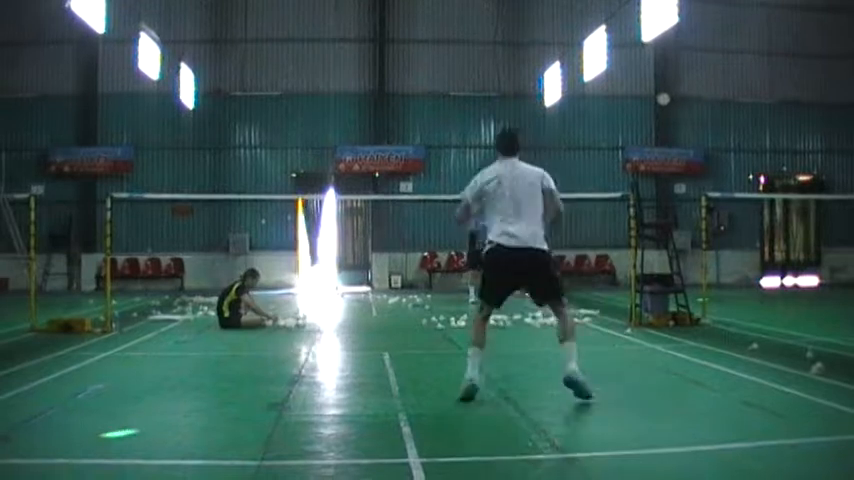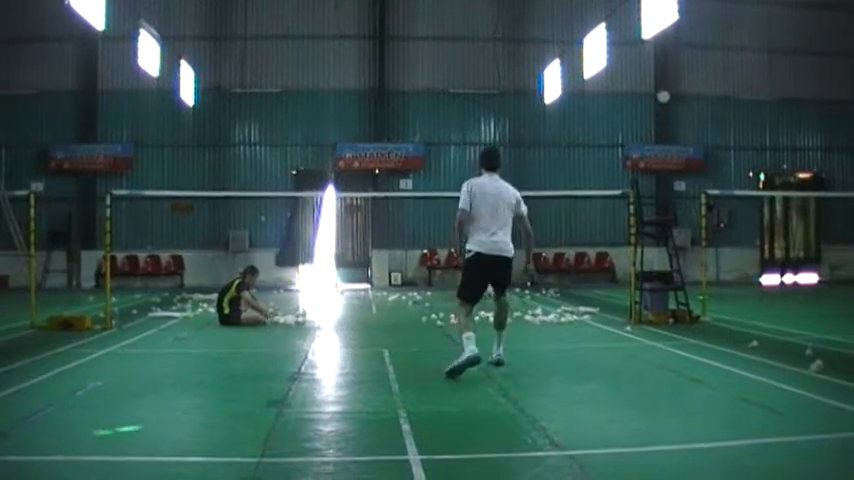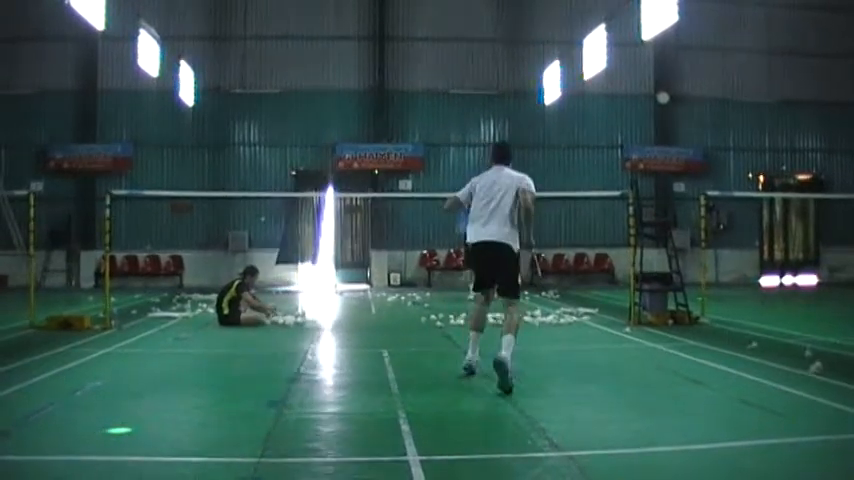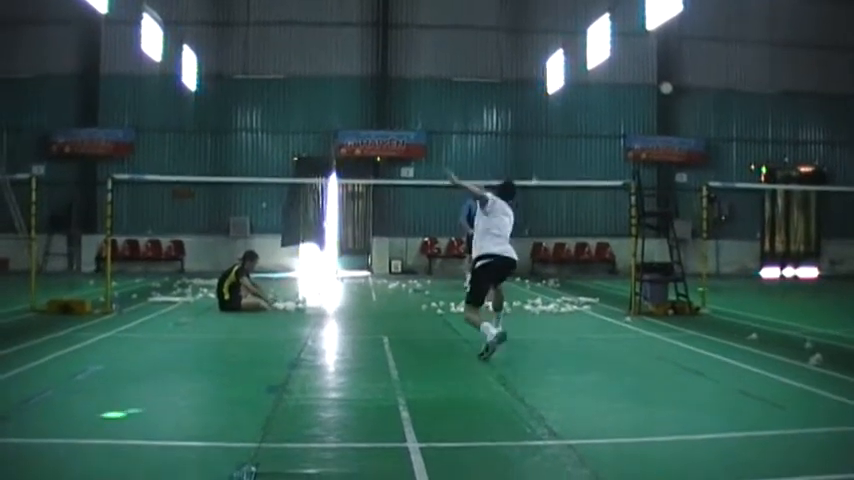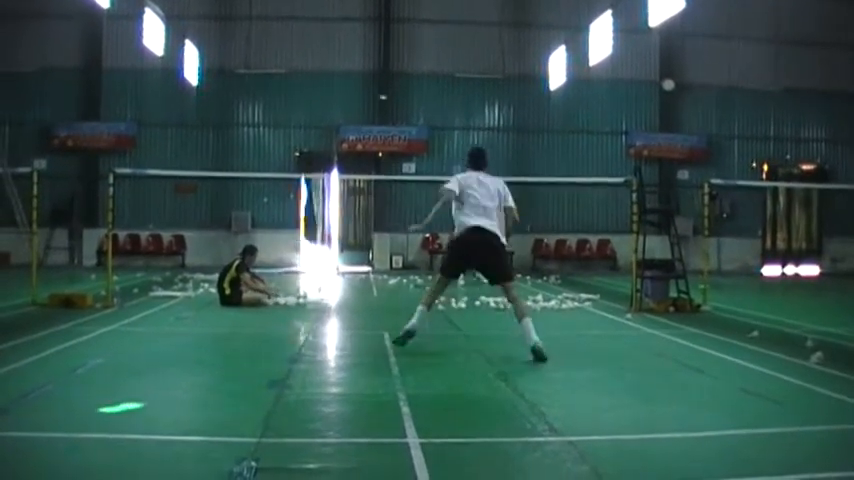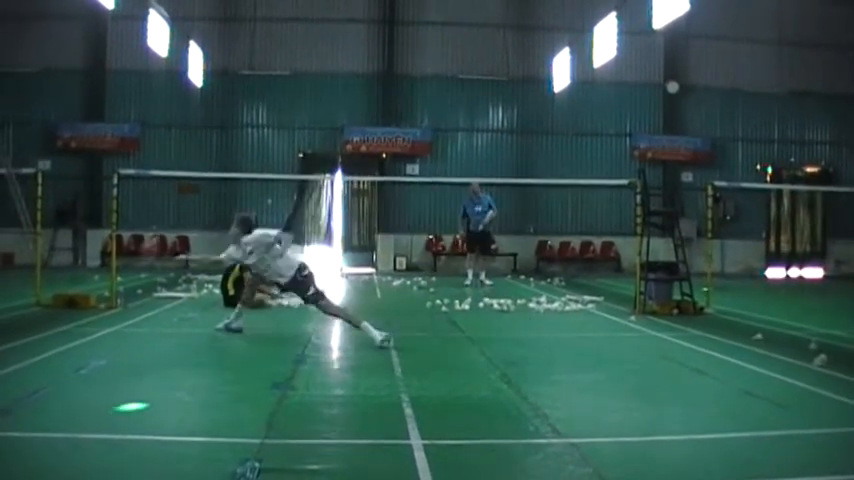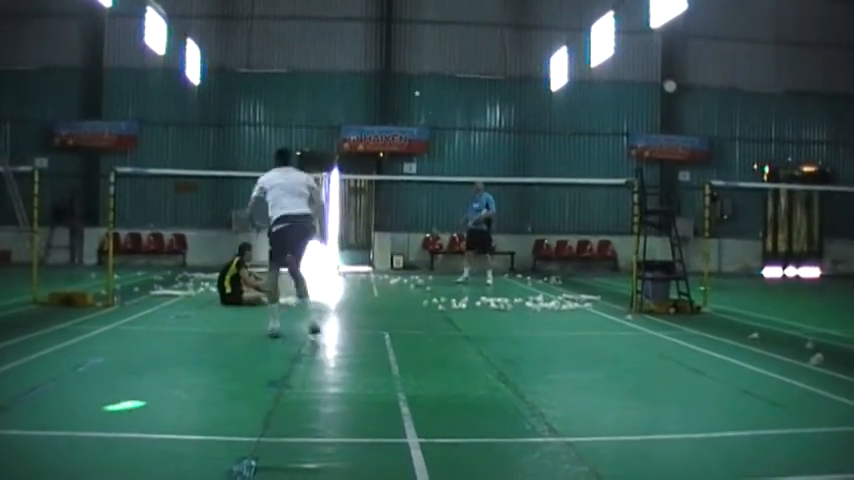
dt=0.7s
person 1, frame 1
left shoulder: (485, 176)
right shoulder: (538, 174)
left elbow: (460, 217)
right elbow: (557, 208)
left wrist: (472, 209)
left hip: (501, 250)
right hip: (536, 250)
left knee: (483, 313)
right knee: (560, 310)
left ankle: (472, 375)
right ankle: (572, 368)
person 1, frame 2
left shoulder: (472, 185)
right shoulder: (512, 191)
left elbow: (460, 220)
right elbow: (528, 230)
left wrist: (463, 243)
right wrist: (528, 258)
left hip: (479, 254)
right hip: (505, 254)
left knee: (464, 308)
right knee: (500, 299)
left ankle: (470, 350)
right ankle: (498, 351)
person 1, frame 3
left shoulder: (478, 180)
right shoulder: (521, 179)
left elbow: (450, 205)
right elbow: (527, 203)
left wrist: (466, 201)
right wrist: (528, 237)
left hip: (477, 244)
right hip: (504, 244)
left knee: (482, 298)
right knee: (512, 304)
left ankle: (471, 357)
right ankle: (504, 356)
person 1, frame 4
left shoulder: (491, 201)
right shoulder: (508, 212)
left elbow: (480, 194)
left wrist: (458, 182)
left hip: (488, 257)
right hip: (509, 258)
left knee: (470, 313)
right knee: (495, 285)
left ankle: (492, 333)
right ankle: (496, 329)
person 1, frame 5
left shoulder: (460, 179)
right shoulder: (499, 184)
left elbow: (446, 198)
right elbow: (513, 217)
left wrist: (425, 223)
right wrist: (502, 238)
left hip: (465, 236)
right hip: (492, 239)
left knee: (440, 284)
right knee: (510, 291)
left ankle: (414, 324)
right ankle: (534, 342)
person 1, frame 6
left shoulder: (254, 239)
right shoulder: (236, 249)
left hip: (297, 275)
right hip: (287, 278)
left knee: (327, 307)
right knee: (252, 280)
left ankle: (375, 335)
right ankle: (235, 321)
person 1, frame 7
left shoulder: (265, 179)
right shoulder: (304, 177)
left elbow: (251, 208)
right elbow: (320, 204)
right wrist: (317, 228)
left hip: (282, 224)
right hip: (304, 223)
left knee: (273, 272)
right knee: (295, 270)
left ankle: (274, 323)
